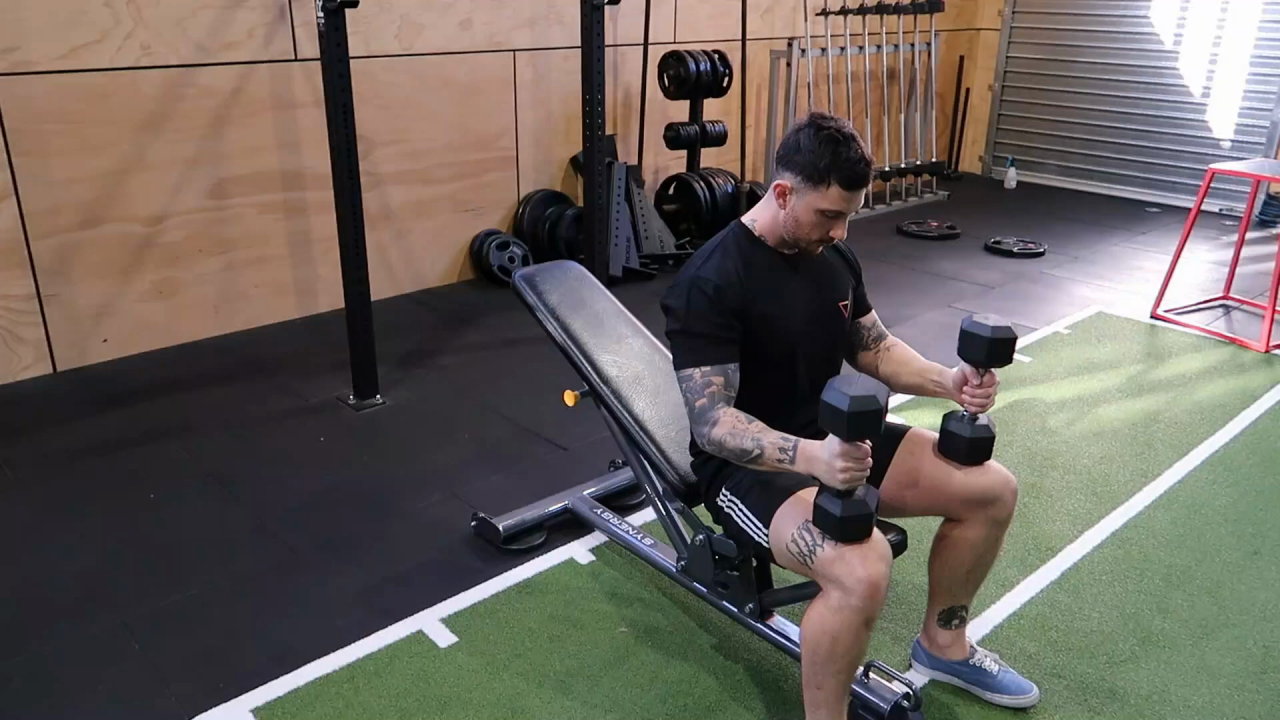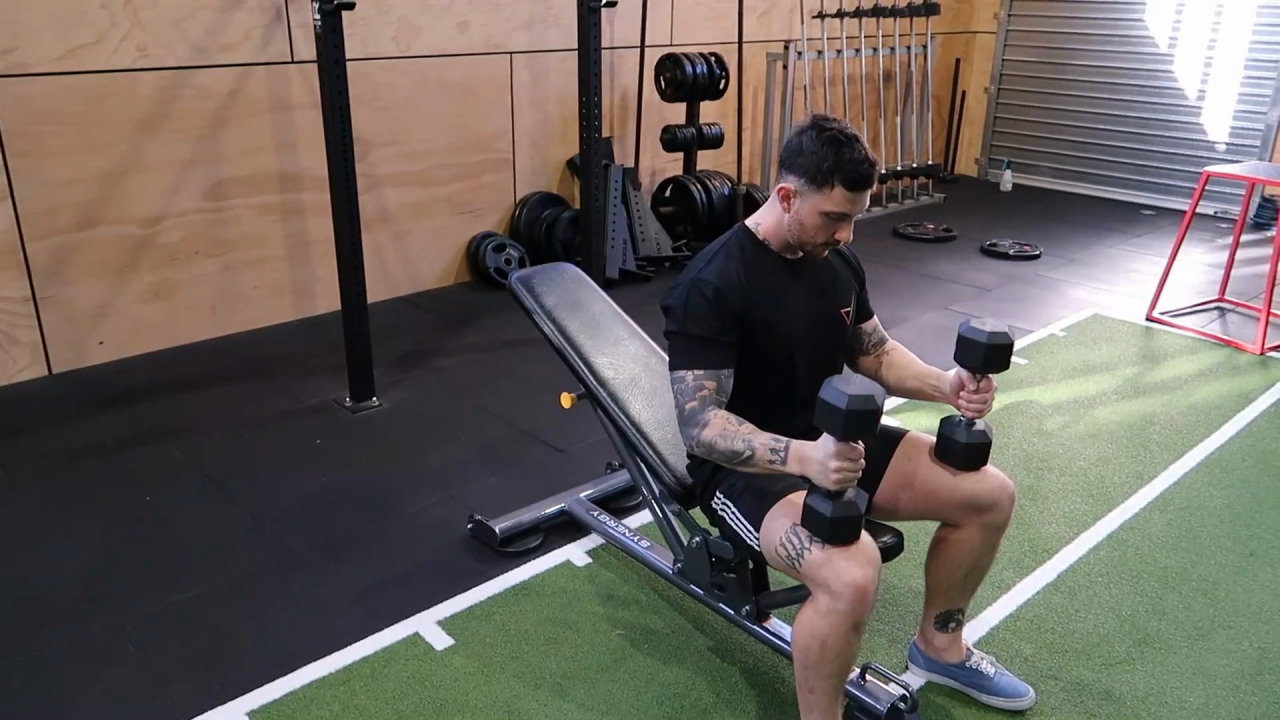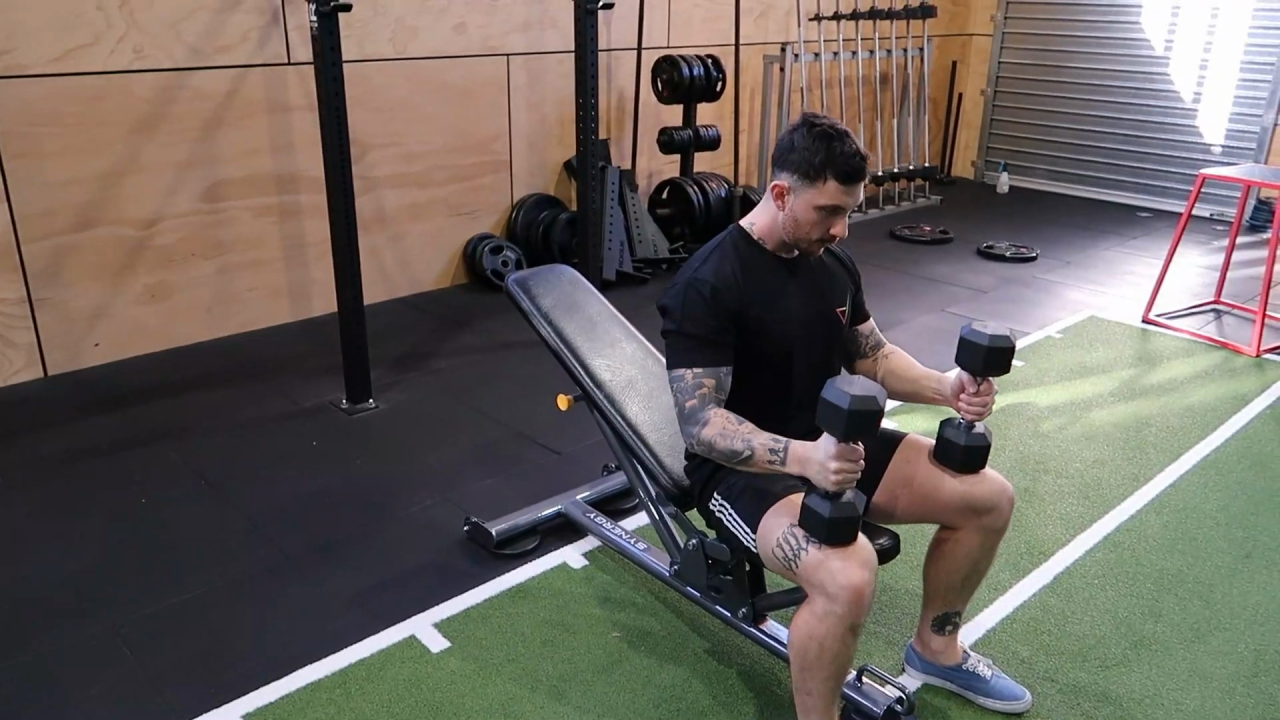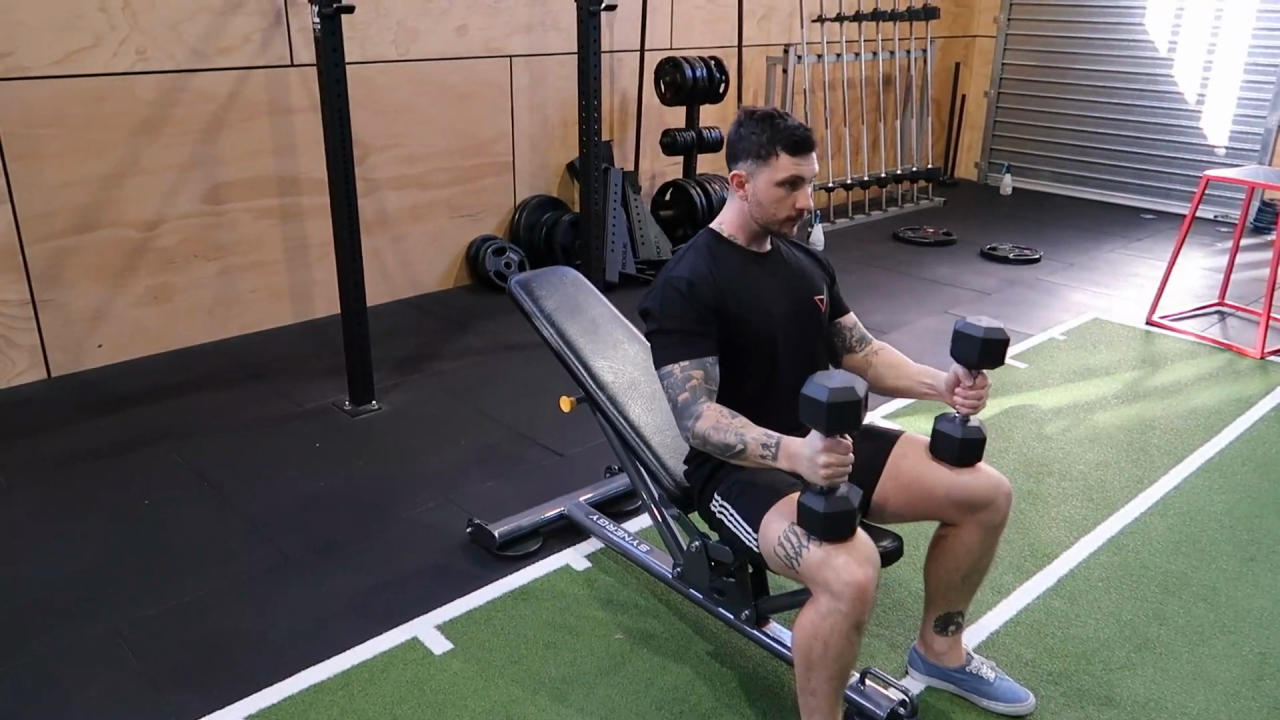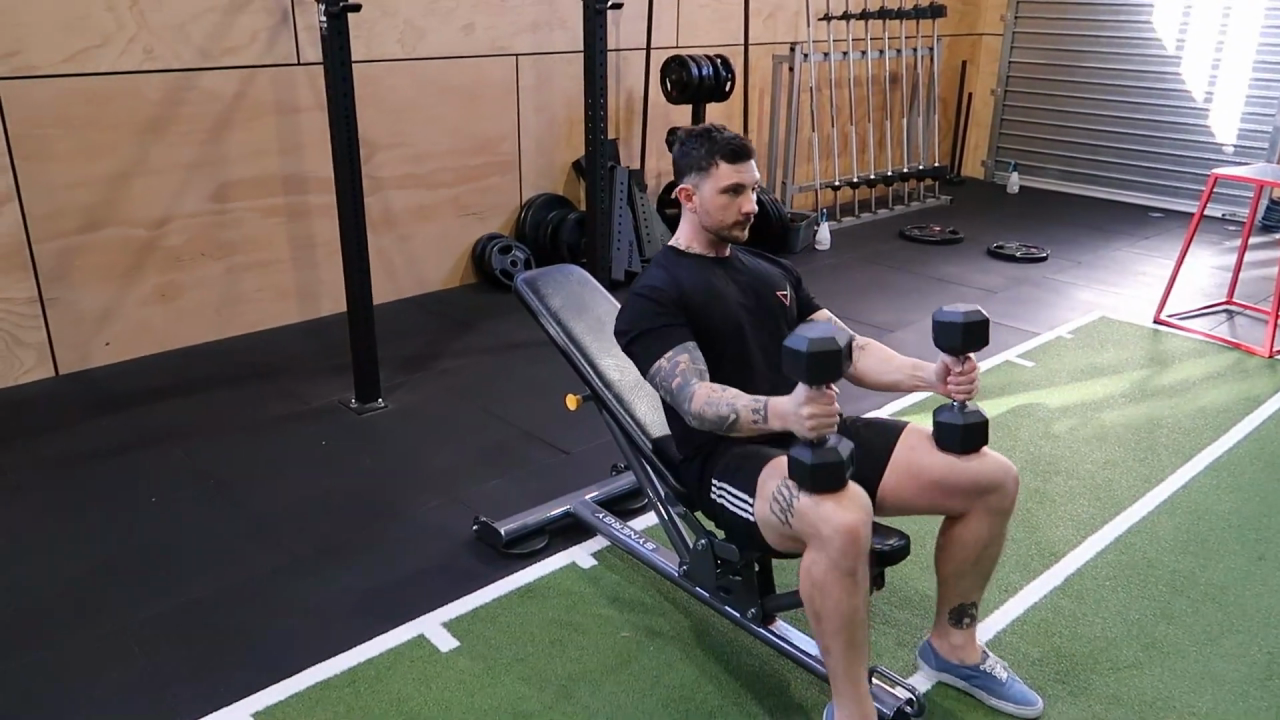
dt=0.3s
person 1, frame 1
left shoulder: (833, 258)
right shoulder: (712, 282)
left elbow: (875, 350)
right elbow: (711, 421)
left wrist: (946, 380)
right wrist: (812, 456)
left hip: (832, 439)
right hip: (748, 464)
left knee: (992, 489)
right knee: (862, 568)
left ankle: (943, 643)
person 1, frame 2
left shoulder: (836, 263)
right shoulder: (714, 284)
left elbow: (875, 355)
right elbow: (699, 424)
left wrist: (944, 384)
right wrist: (801, 457)
left hip: (829, 443)
right hip: (745, 468)
left knee: (988, 495)
right knee: (850, 575)
left ankle: (940, 646)
person 1, frame 3
left shoulder: (830, 266)
right shoulder: (709, 284)
left elbow: (873, 358)
right elbow: (700, 424)
left wrist: (946, 387)
right wrist: (802, 459)
left hip: (826, 447)
right hip: (743, 470)
left knee: (988, 497)
right knee: (847, 578)
left ankle: (936, 648)
person 1, frame 4
left shoulder: (806, 262)
right shoulder: (687, 283)
left elbow: (860, 354)
right elbow: (696, 416)
left wrist: (940, 383)
right wrist: (792, 453)
left hip: (824, 444)
right hip: (740, 469)
left knee: (986, 494)
right knee: (850, 576)
left ankle: (940, 650)
person 1, frame 5
left shoulder: (769, 269)
right shoulder: (656, 293)
left elbow: (848, 351)
right elbow: (696, 404)
left wrist: (929, 375)
right wrist: (782, 410)
left hip: (818, 438)
right hip: (735, 465)
left knee: (993, 478)
right knee: (843, 519)
left ankle: (951, 645)
